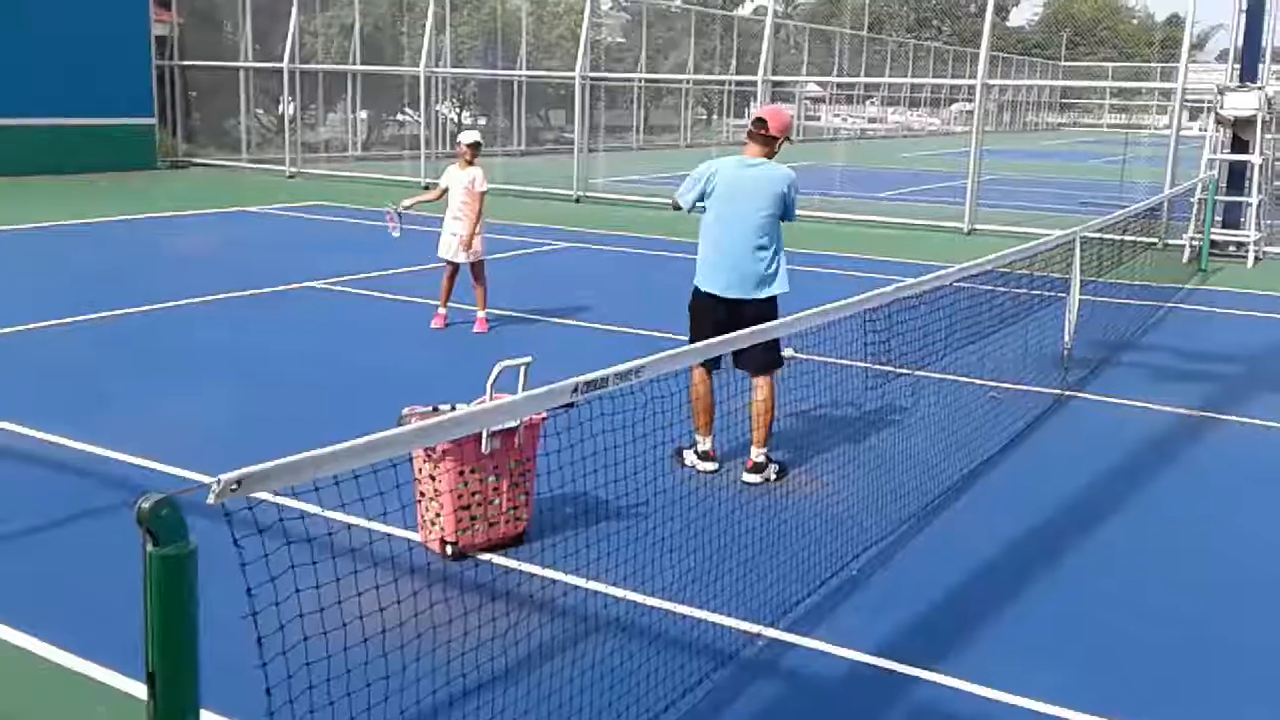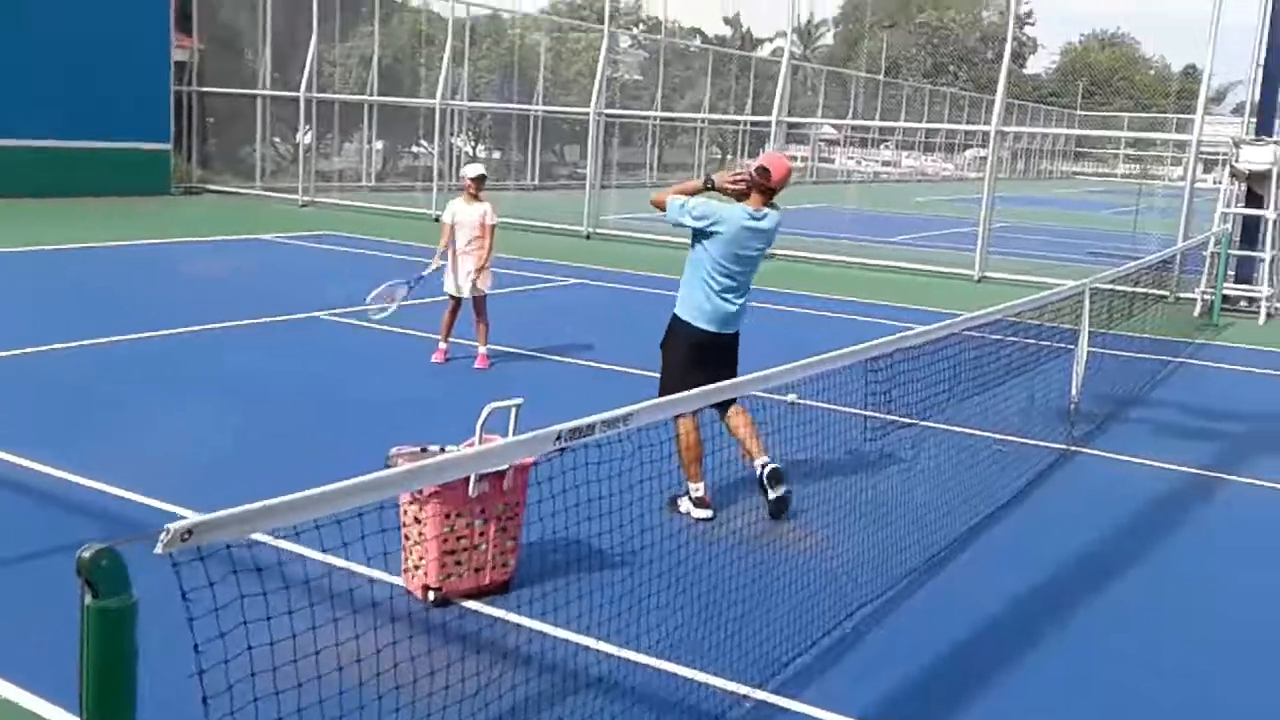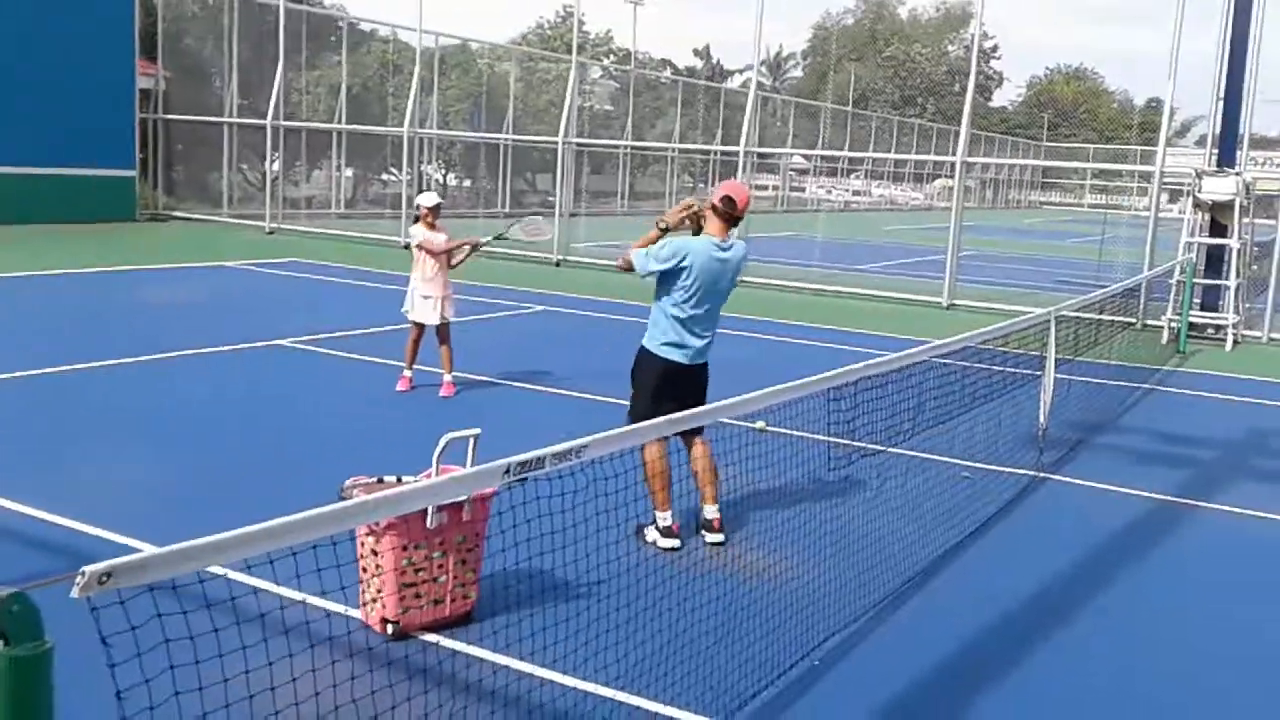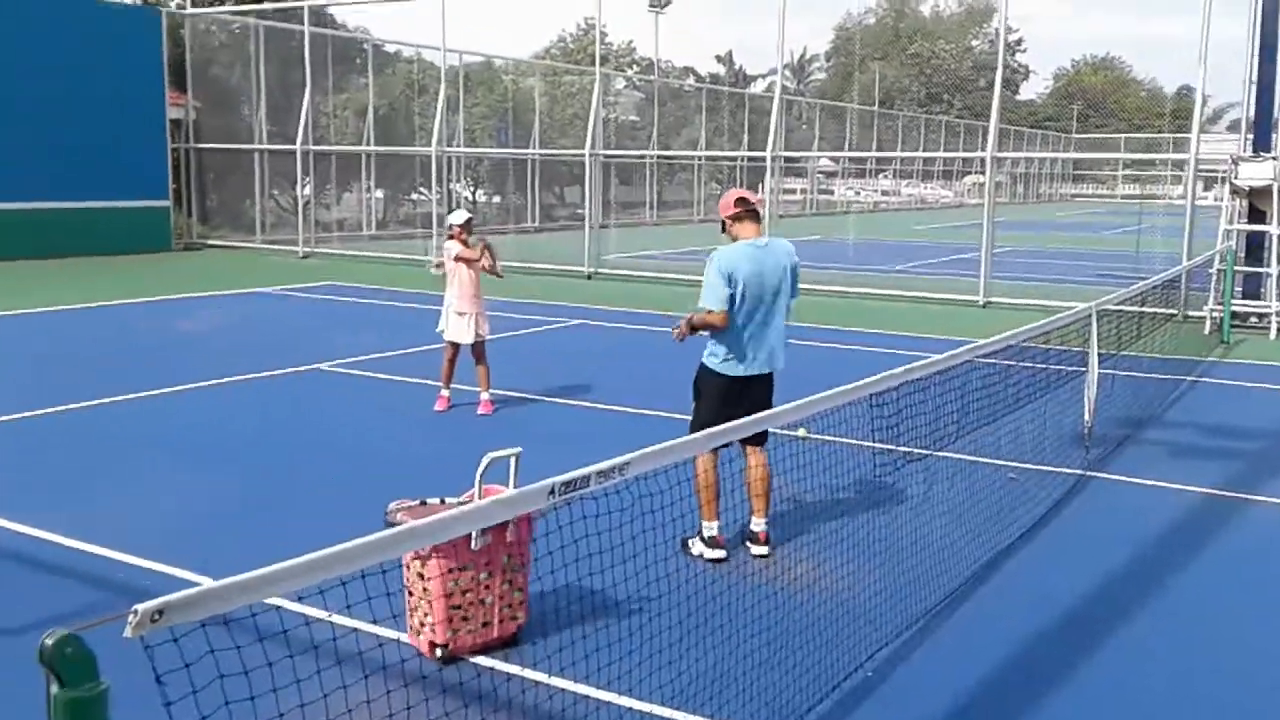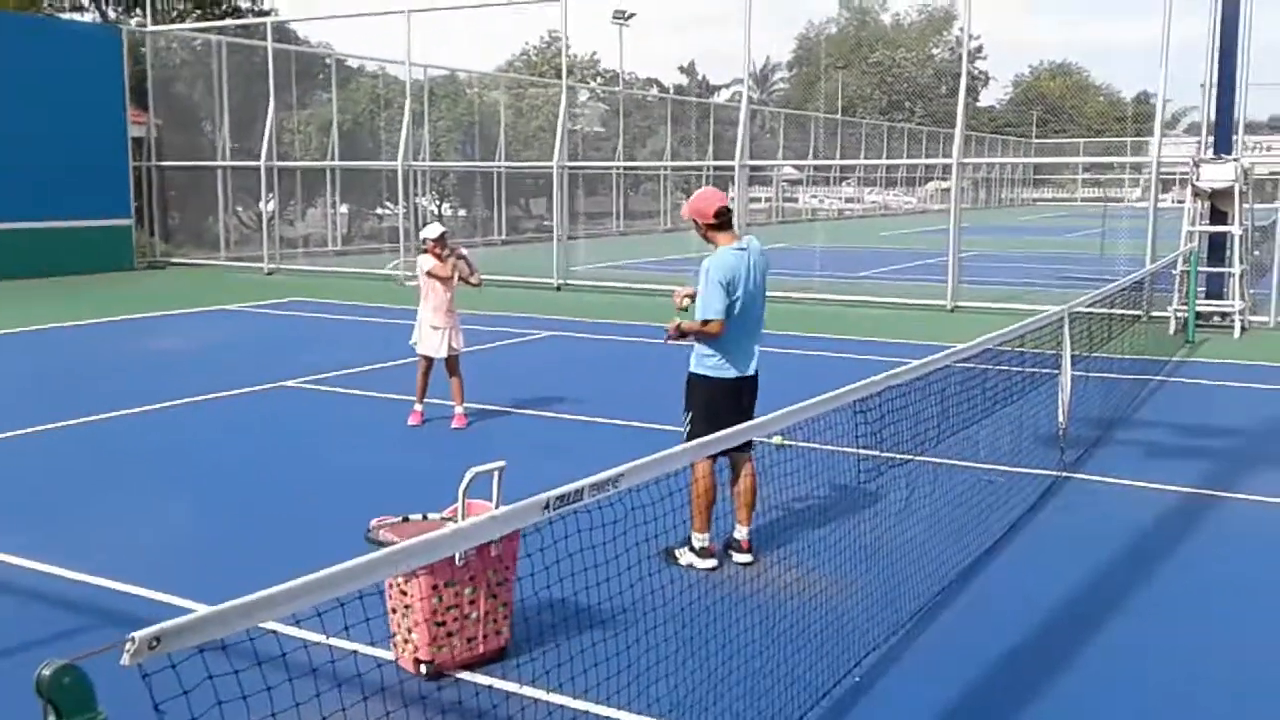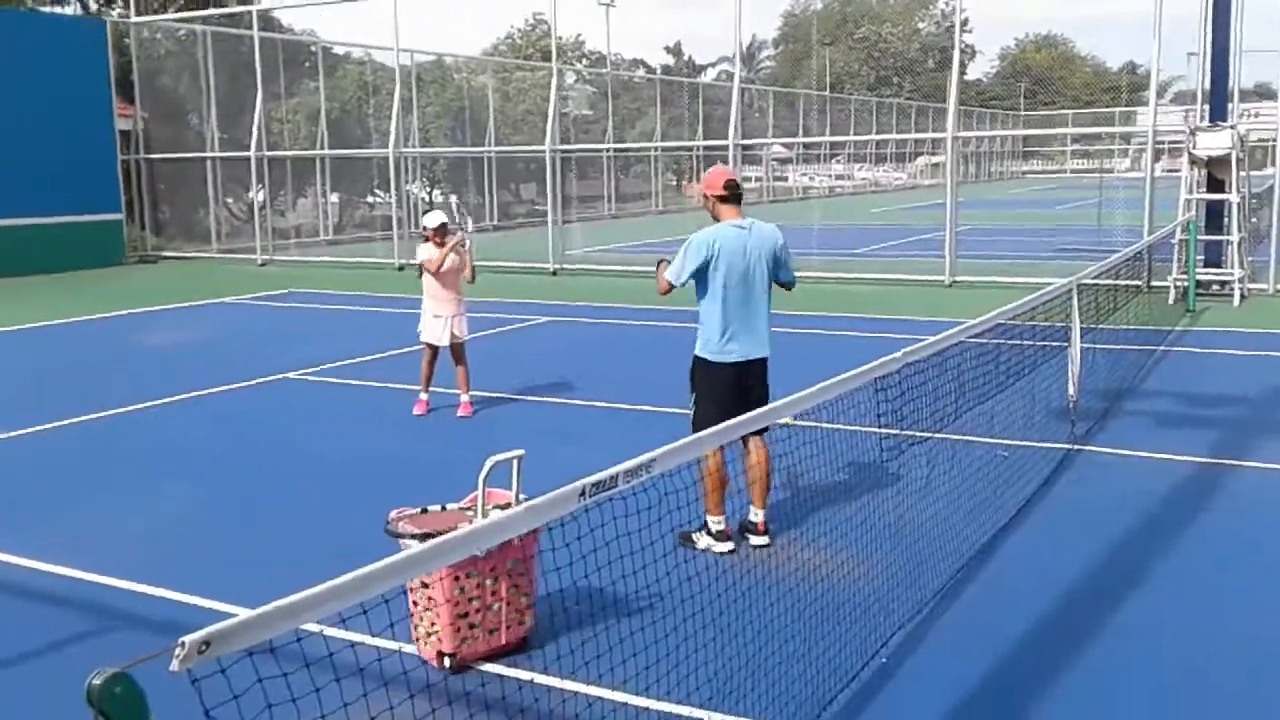
dt=0.4s
person 1, frame 1
left shoulder: (713, 169)
right shoulder: (784, 177)
left elbow: (678, 202)
left hip: (711, 287)
right hip: (759, 291)
left knee: (701, 366)
right knee: (762, 375)
left ankle: (704, 450)
right ankle: (757, 461)
person 1, frame 2
left shoulder: (715, 214)
right shoulder: (771, 221)
left elbow: (658, 199)
left wrist: (712, 182)
right wrist: (740, 193)
left hip: (691, 324)
right hip: (727, 327)
left knee: (684, 410)
right knee: (729, 404)
left ankle: (697, 496)
right ankle: (763, 464)
person 1, frame 3
left shoulder: (682, 248)
right shoulder: (738, 252)
left elbow: (626, 262)
left wrist: (664, 225)
right wrist: (696, 227)
left hip: (659, 355)
right hip: (696, 358)
left knee: (652, 438)
right knee: (694, 434)
left ankle: (664, 525)
right ankle: (712, 518)
person 1, frame 4
left shoulder: (724, 258)
right shoulder: (786, 251)
left elbow: (717, 318)
left wrist: (690, 322)
left hip: (722, 369)
right hip: (764, 368)
left knee: (705, 449)
right knee: (755, 448)
left ankle: (710, 536)
right ankle: (759, 531)
person 1, frame 5
left shoulder: (715, 265)
right shoulder: (755, 250)
left elbow: (714, 327)
left wrist: (682, 328)
right wrist: (696, 294)
left hip: (712, 376)
right hip: (746, 373)
left knee: (701, 457)
right knee: (742, 456)
left ankle: (700, 546)
right ankle: (742, 540)
person 1, frame 6
left shoulder: (705, 240)
right shoulder: (771, 235)
left elbow: (664, 287)
right elbow: (788, 283)
left wrist: (663, 266)
left hip: (715, 357)
right hip: (756, 354)
right knee: (754, 438)
left ankle: (716, 529)
right ankle: (758, 522)
person 2, frame 1
left shoulder: (477, 173)
right shoulder: (450, 170)
left elbow: (478, 208)
right elbow: (437, 193)
left wrist: (470, 234)
right wrist: (413, 200)
left hip: (470, 231)
right hip: (451, 229)
left knee: (478, 274)
right knee: (450, 272)
left ankle: (481, 316)
right ankle: (441, 312)
person 2, frame 2
left shoulder: (485, 207)
right shoulder: (453, 205)
left elbow: (489, 240)
right elbow: (447, 236)
left wrist: (482, 264)
right wrist: (440, 254)
left hip: (478, 265)
right hip: (457, 263)
left knee: (480, 309)
right knee: (452, 306)
left ankle: (482, 352)
right ankle: (442, 347)
person 2, frame 3
left shoulder: (442, 233)
right shoulder: (415, 231)
left elbow: (449, 263)
right elbow: (437, 249)
left wrist: (468, 250)
right wrist: (465, 242)
left hip: (442, 292)
right hip: (421, 291)
left knee: (444, 336)
right knee: (415, 335)
left ankle: (448, 379)
right ankle: (406, 375)
person 2, frame 4
left shoulder: (477, 250)
right shoulder: (450, 247)
left elbow: (498, 272)
right elbow: (475, 256)
left wrist: (488, 248)
right wrist: (483, 244)
left hip: (475, 308)
right hip: (456, 308)
left knee: (480, 354)
right knee: (450, 353)
left ankle: (485, 397)
right ankle: (444, 394)
person 2, frame 5
left shoulder: (453, 264)
right shoulder: (423, 260)
left elbow: (476, 281)
right elbow: (446, 273)
left wrist: (464, 258)
right wrist: (453, 256)
left hip: (449, 322)
right hip: (429, 322)
left knee: (453, 368)
right knee: (424, 367)
left ankle: (459, 411)
right ankle: (417, 409)
person 2, frame 6
left shoulder: (457, 251)
right shoulder: (423, 249)
left elbow: (469, 278)
right elbow: (434, 268)
left wrist: (466, 250)
right wrist: (449, 246)
left hip: (454, 310)
right hip: (433, 310)
left knee: (459, 355)
right knee: (429, 355)
left ankle: (465, 399)
right ankle: (423, 398)
